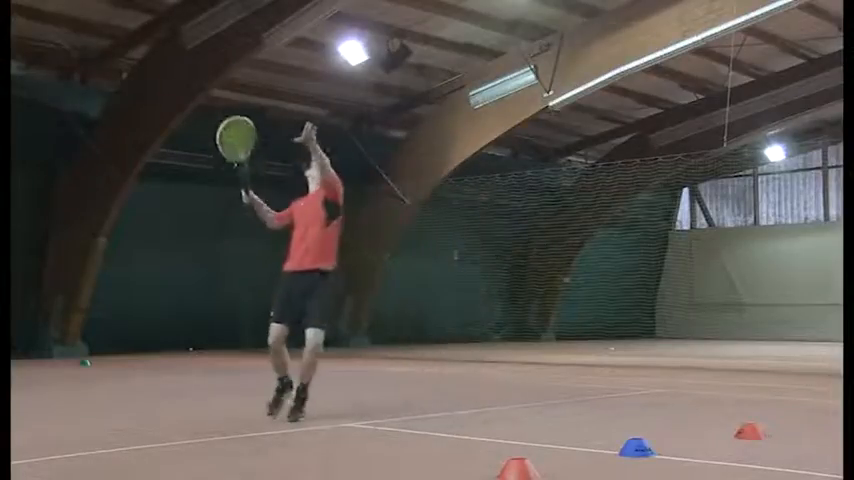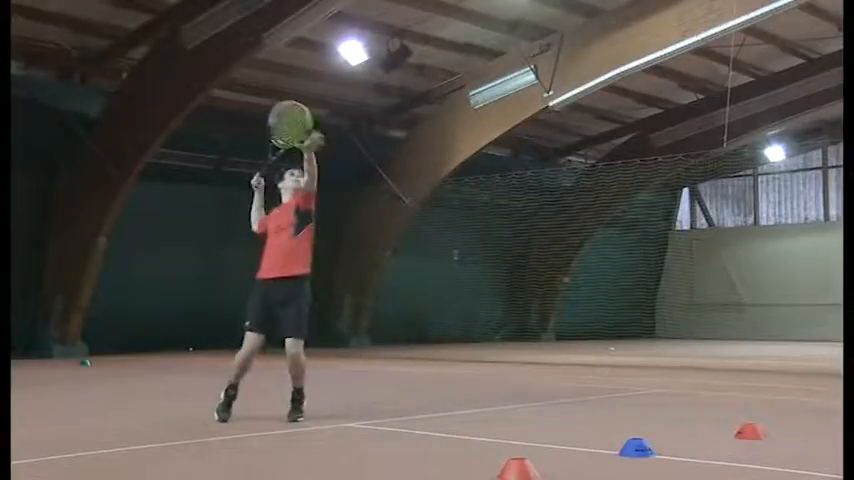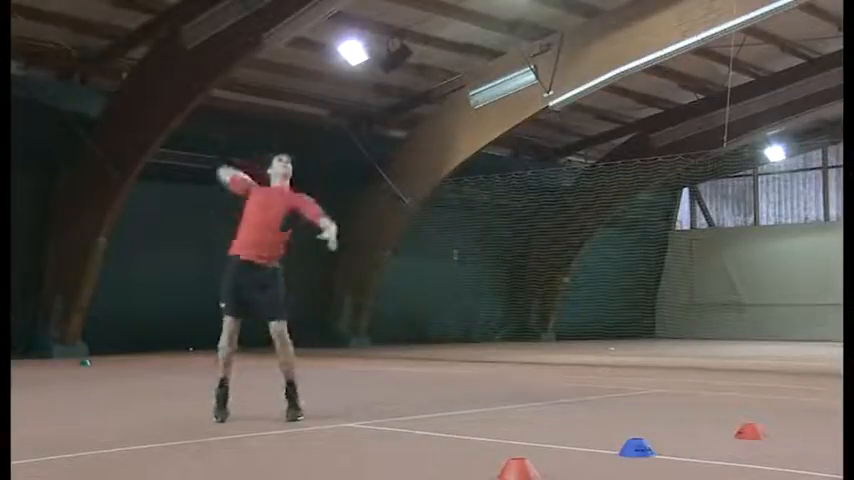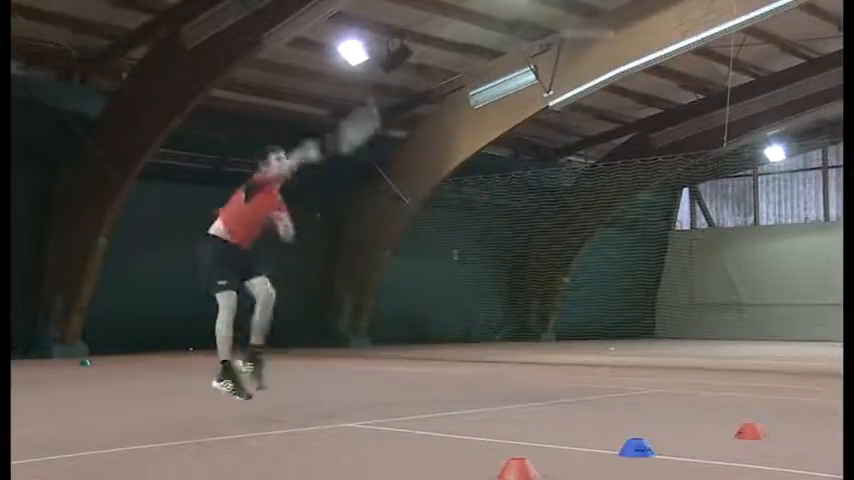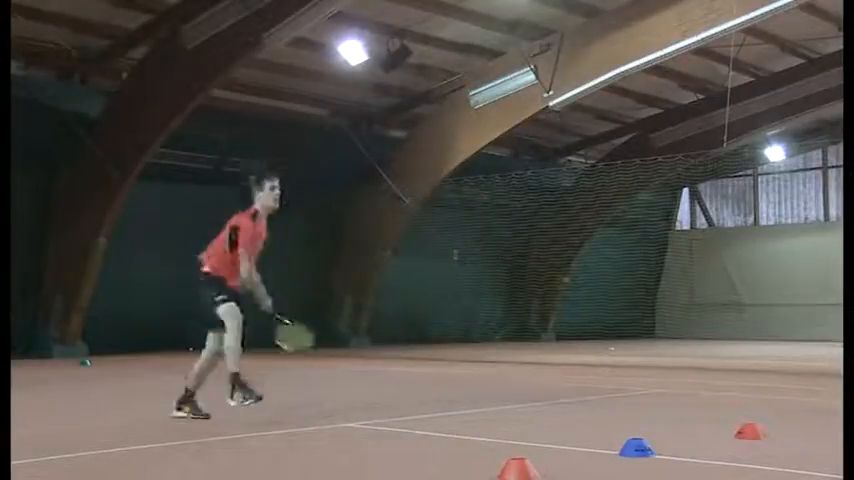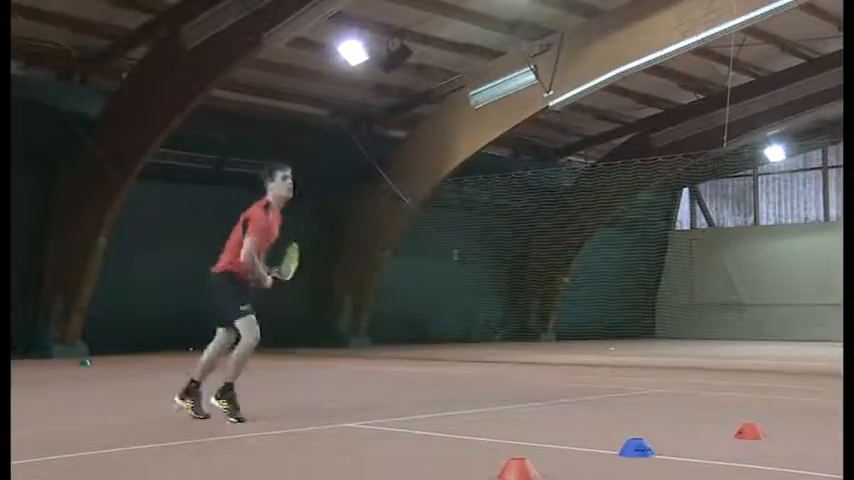
dt=0.2s
person 1, frame 1
left shoulder: (331, 193)
right shoulder: (298, 205)
left elbow: (326, 168)
right elbow: (273, 221)
left wrist: (312, 143)
right wrist: (255, 202)
left hip: (320, 276)
right hip: (291, 276)
left knee: (314, 341)
right knee: (275, 338)
left ankle: (301, 395)
right ankle: (283, 384)
person 1, frame 2
left shoulder: (304, 201)
right shoulder: (275, 214)
left elbow: (310, 180)
right elbow: (257, 226)
left wrist: (309, 152)
right wrist: (258, 191)
left hip: (295, 285)
right hip: (267, 285)
left knee: (294, 351)
right knee: (250, 348)
left ankle: (297, 398)
right ankle: (229, 394)
person 1, frame 3
left shoulder: (299, 200)
right shoulder: (255, 192)
left elbow: (324, 222)
right elbow: (224, 175)
left wrist: (330, 231)
left hip: (268, 271)
right hip: (241, 265)
left knee: (280, 334)
right knee: (230, 333)
left ankle: (291, 394)
right ankle: (222, 392)
person 1, frame 4
left shoulder: (275, 198)
right shoulder: (259, 184)
left elbow: (284, 223)
right elbow: (278, 173)
left wrist: (284, 225)
right wrist: (309, 154)
left hip: (238, 249)
right hip: (219, 245)
left knee: (267, 294)
right knee: (228, 306)
left ankle: (254, 356)
right ankle: (226, 372)
person 1, frame 5
left shoulder: (260, 223)
right shoulder: (248, 224)
right elbow: (247, 271)
right wrist: (264, 298)
left hip: (228, 284)
right hip: (214, 279)
left knee: (216, 346)
right knee: (234, 319)
left ankle: (186, 401)
right ankle: (238, 387)
person 1, frame 6
left shoulder: (274, 214)
right shoulder: (260, 214)
right elbow: (246, 256)
left wrist: (262, 274)
right wrist: (264, 278)
left hip: (240, 279)
right hip: (230, 276)
left knee: (223, 341)
right knee: (251, 335)
left ankle: (188, 394)
right ankle: (225, 393)
